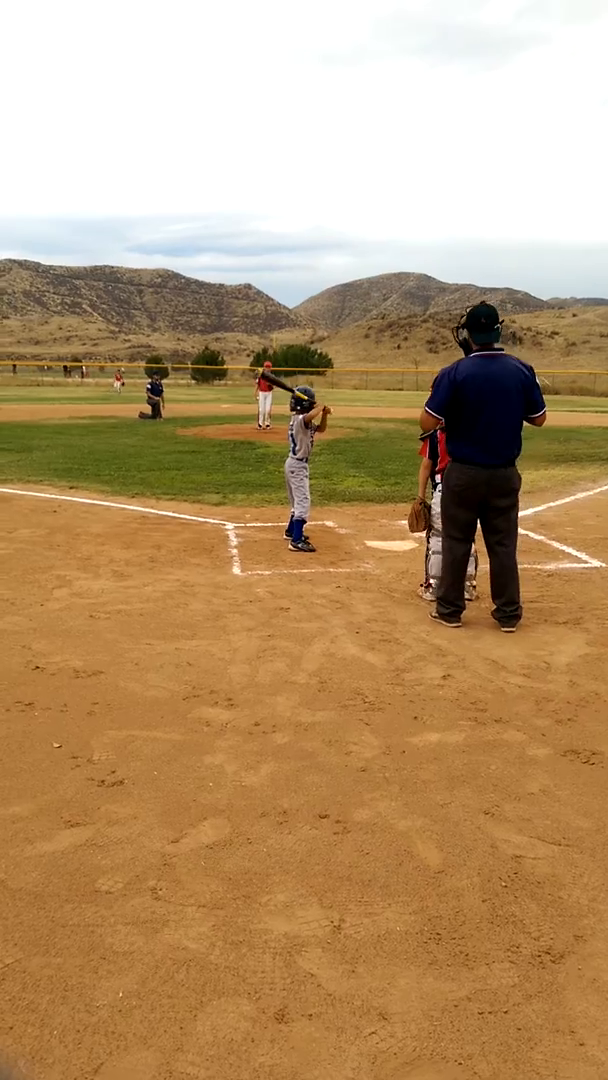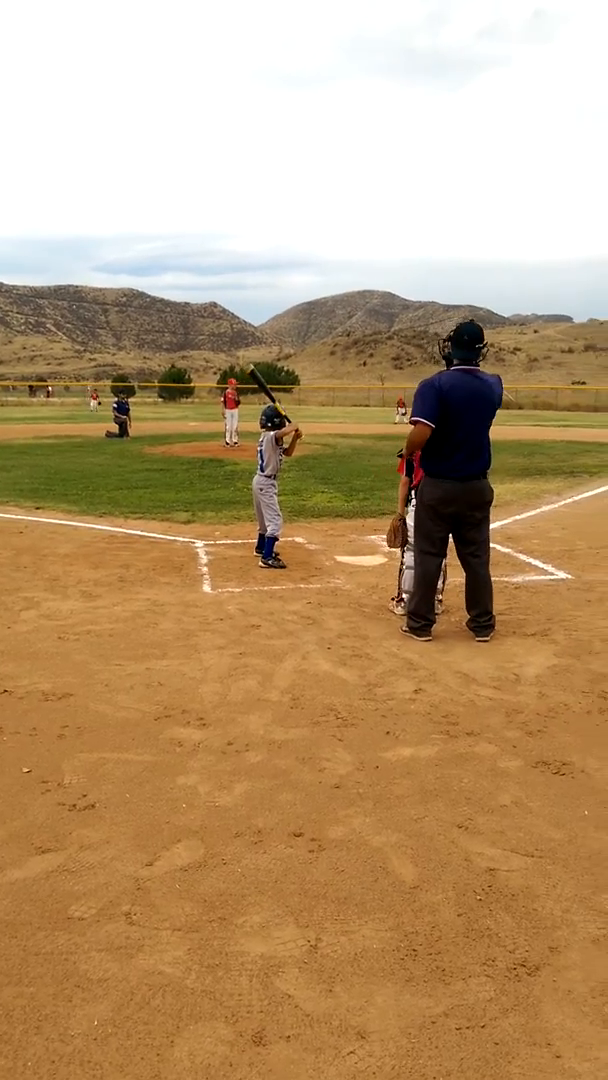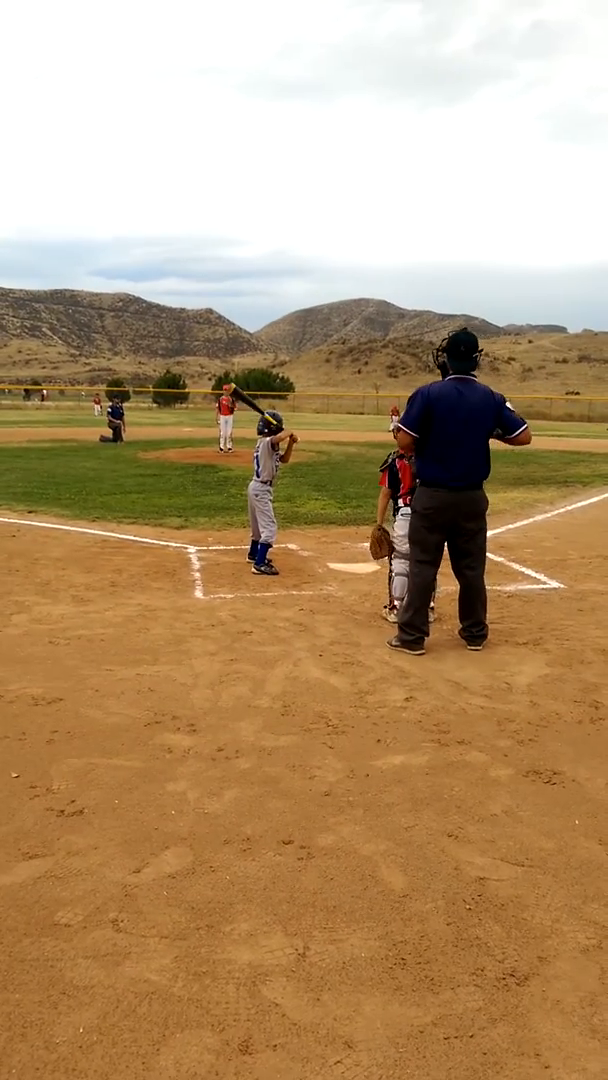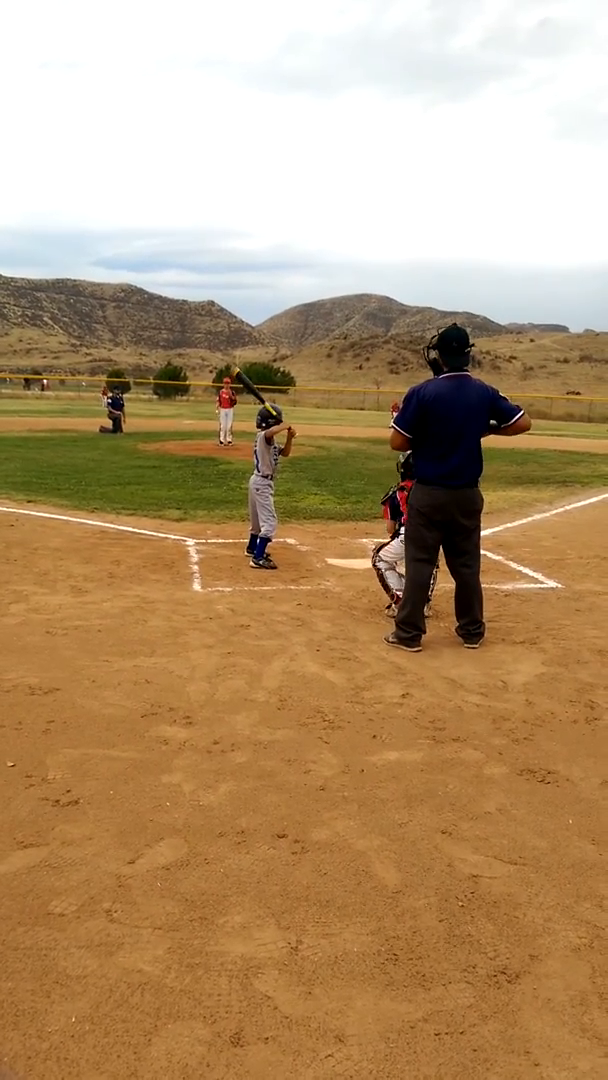
dt=1s
person 1, frame 1
left shoulder: (455, 373)
right shoulder: (522, 371)
left elbow: (427, 423)
right elbow: (539, 419)
left hip: (463, 473)
right hip: (504, 473)
left knee: (456, 542)
right knee: (503, 545)
left ankle: (449, 609)
right ankle: (508, 613)
person 1, frame 2
left shoulder: (435, 385)
right shoulder: (492, 386)
left elbow: (420, 434)
left wrist: (409, 451)
left hip: (438, 486)
right hip: (476, 486)
left knee: (428, 556)
right knee: (477, 557)
left ankle: (420, 623)
right ankle: (482, 623)
person 1, frame 3
left shoulder: (428, 394)
right shoulder: (491, 398)
left elbow: (404, 442)
right elbow: (523, 436)
left wrist: (426, 447)
left hip: (433, 495)
right hip: (472, 497)
left knee: (423, 566)
right knee: (471, 567)
left ankle: (412, 636)
right ankle: (474, 632)
person 1, frame 4
left shoulder: (422, 393)
right shoulder: (485, 393)
left elbow: (398, 442)
right elbow: (523, 423)
left hip: (428, 494)
right hip: (467, 494)
left knee: (419, 564)
right knee: (467, 564)
left ankle: (409, 633)
right ankle: (471, 630)
